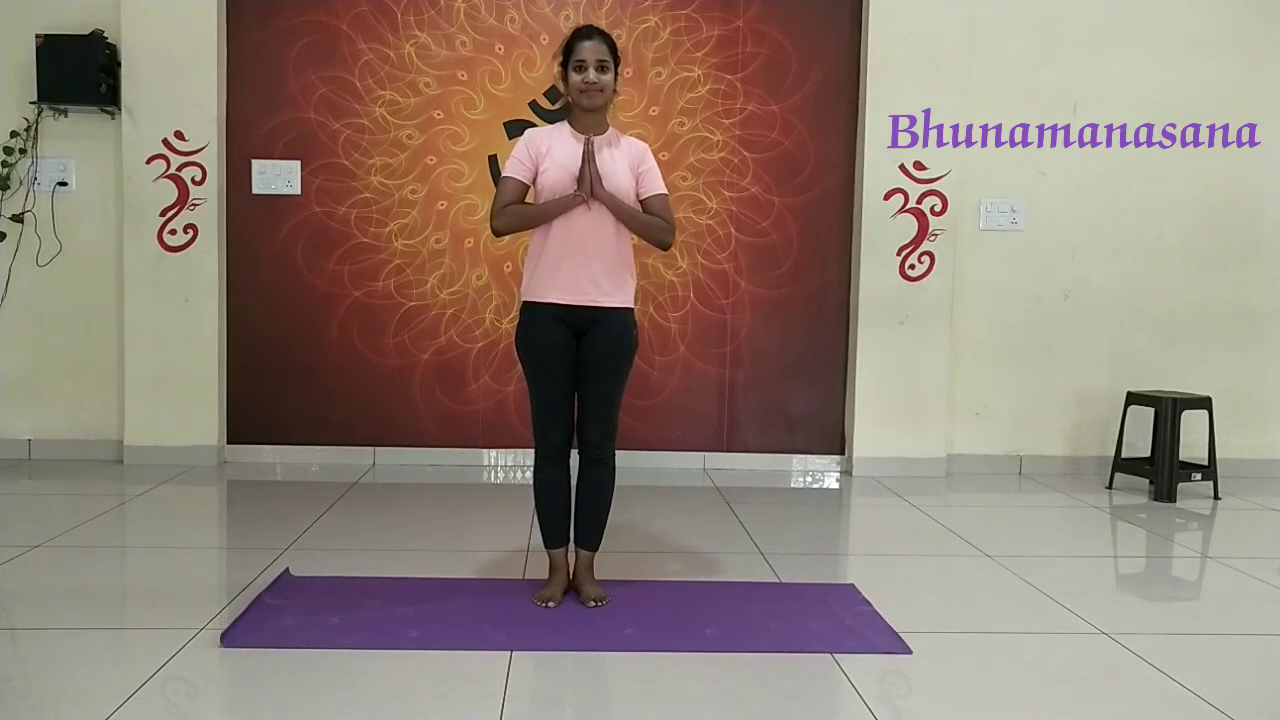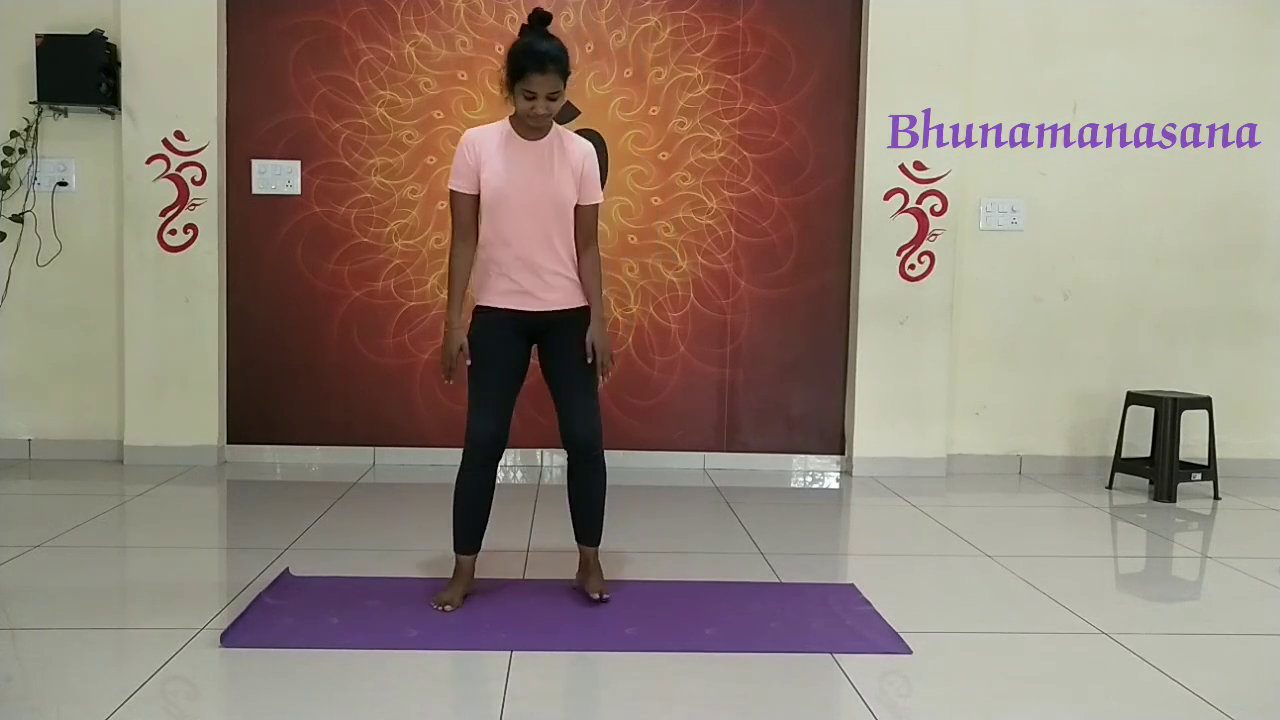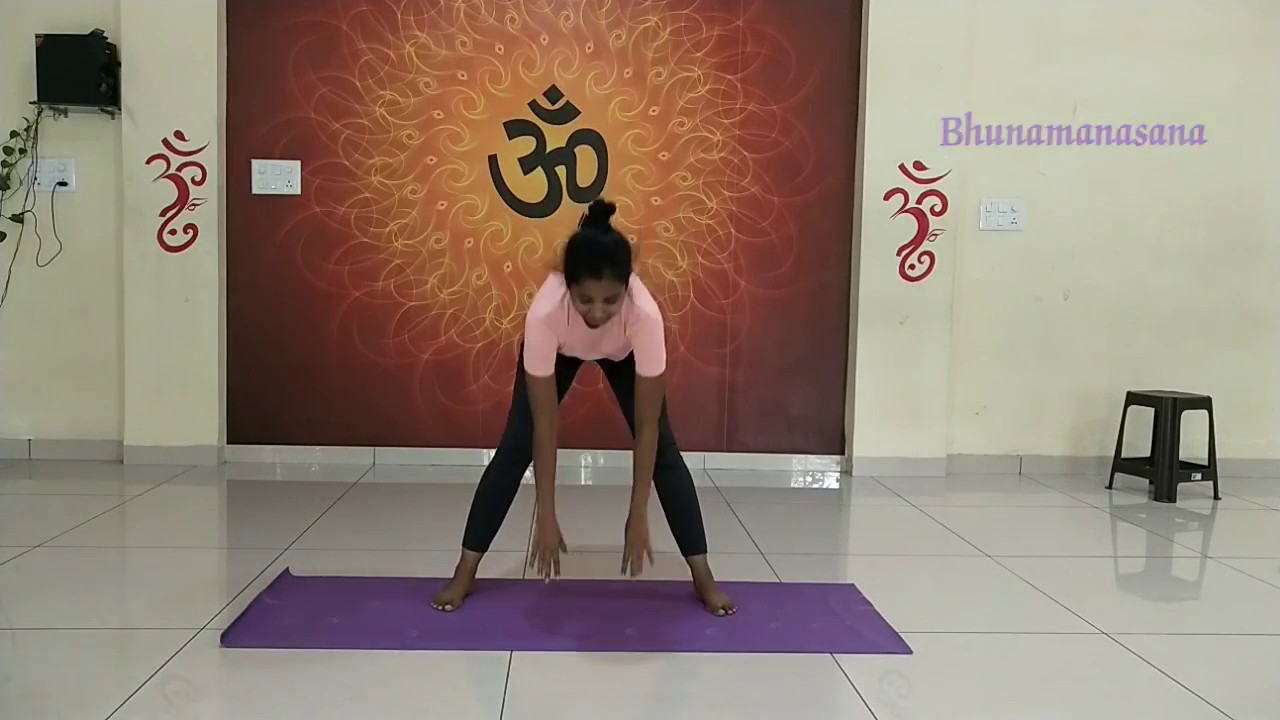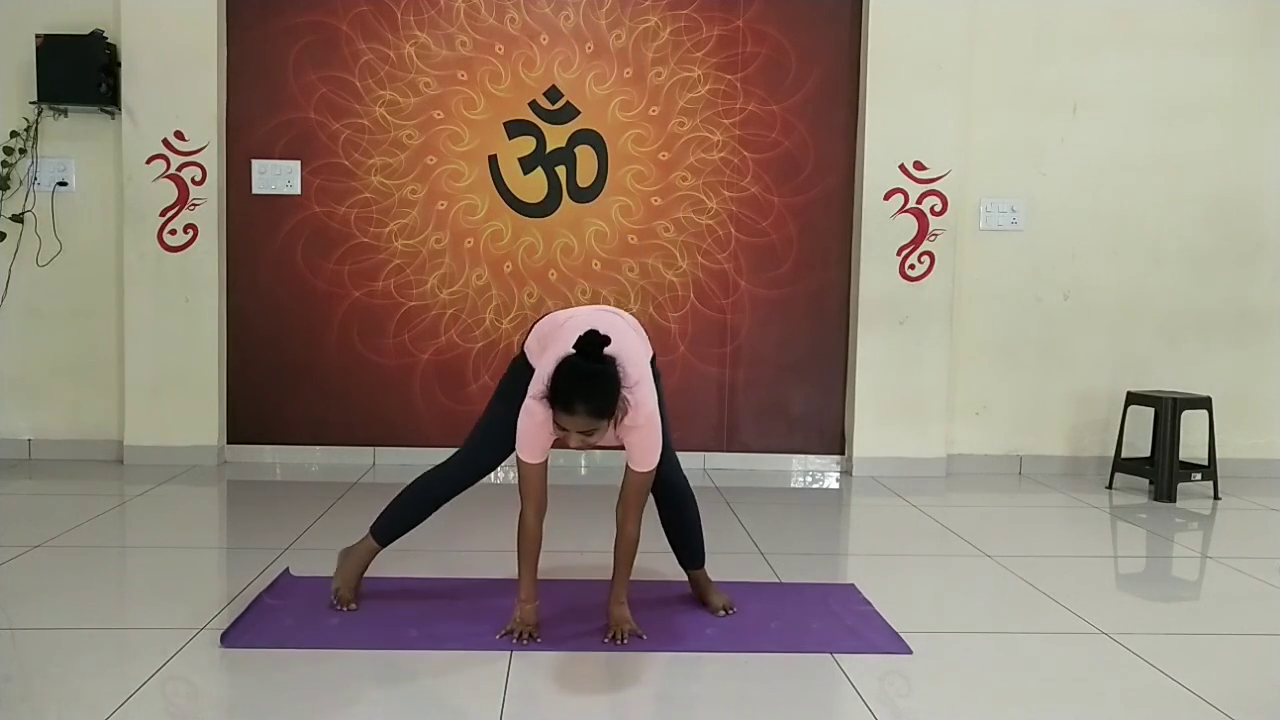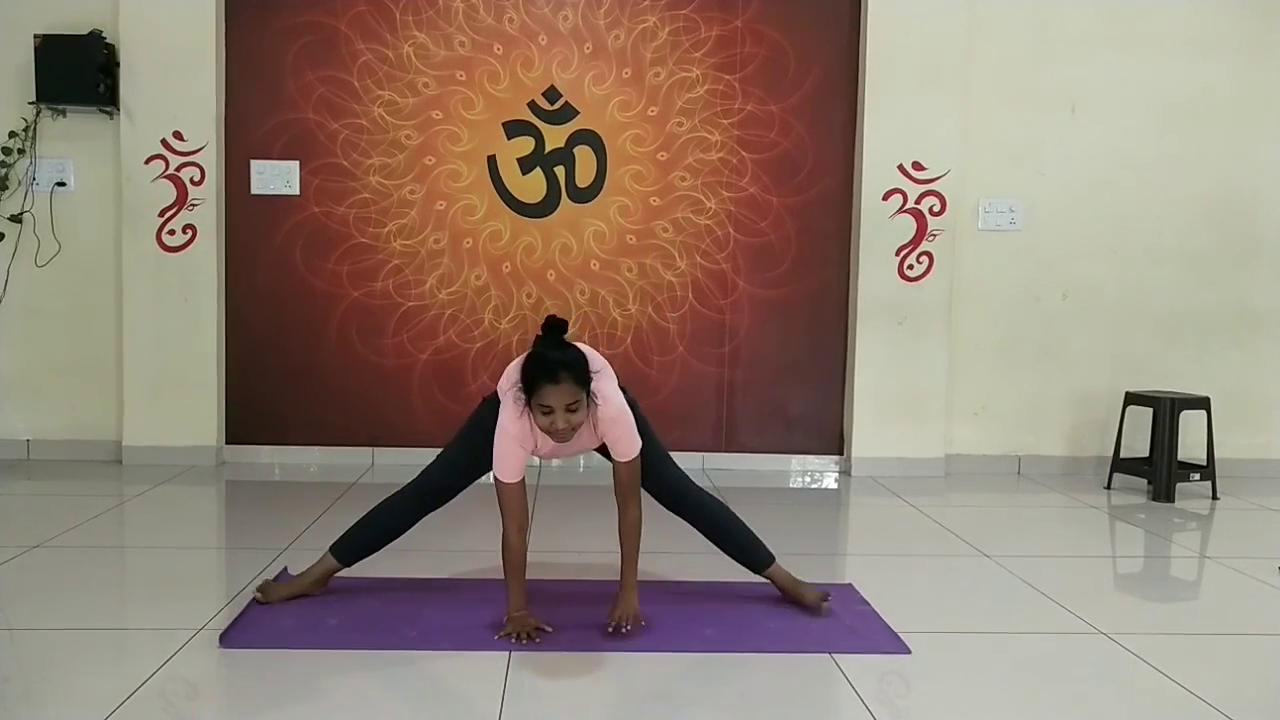
dt=1s
person 1, frame 1
left shoulder: (635, 152)
right shoulder: (536, 142)
left elbow: (665, 234)
right elbow: (501, 220)
left wrist: (604, 195)
right wrist: (573, 197)
left hip: (610, 314)
right hip: (546, 310)
left knee: (598, 441)
right knee: (551, 441)
left ankle: (586, 565)
right ankle: (557, 566)
person 1, frame 2
left shoulder: (580, 154)
right shoulder: (476, 145)
left elbow: (586, 243)
right elbow: (462, 240)
left wrist: (596, 318)
right wrist: (453, 321)
left hip: (566, 315)
right hip: (497, 315)
left knee: (585, 438)
right knee: (483, 441)
left ankle: (589, 561)
right ankle: (463, 570)
person 1, frame 3
left shoulder: (644, 314)
right shoulder: (545, 313)
left elbow: (647, 426)
right elbow: (544, 424)
left wrist: (637, 515)
right wrist: (546, 516)
left hip: (623, 354)
right hip: (561, 354)
left knee: (663, 451)
right knee: (517, 445)
left ankle: (702, 576)
right ankle: (466, 571)
person 1, frame 4
left shoulder: (641, 411)
right shoulder: (539, 406)
left elbow: (630, 516)
right elbow: (532, 511)
left wrist: (618, 602)
right wrist: (526, 601)
left hip: (631, 345)
right hip: (547, 345)
left knee: (664, 474)
right knee: (469, 464)
left ankle: (699, 580)
right ankle: (361, 553)
person 1, frame 5
left shoulder: (611, 408)
right shoulder: (516, 414)
left elbow: (629, 503)
right elbow: (514, 526)
left wrist: (629, 591)
right wrist: (516, 608)
left hip: (595, 396)
right hip: (504, 403)
left knee: (679, 492)
right knee: (428, 489)
left ankle: (784, 581)
right ankle: (315, 575)
